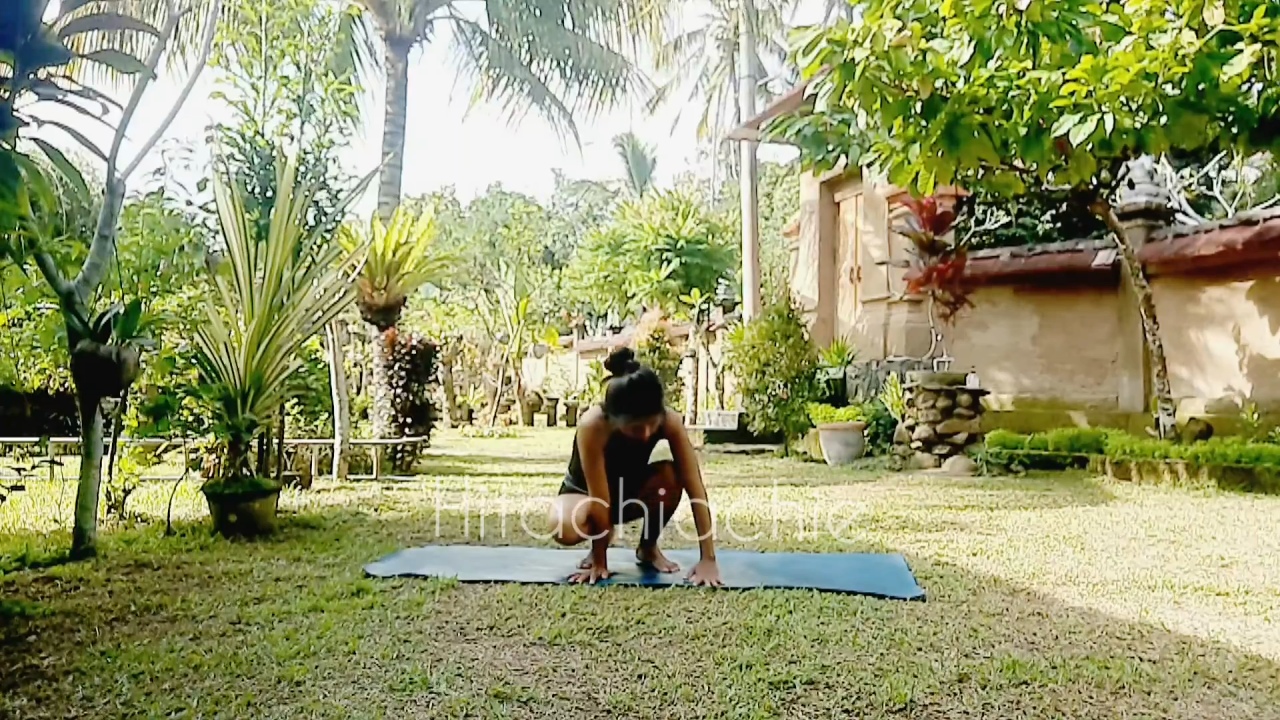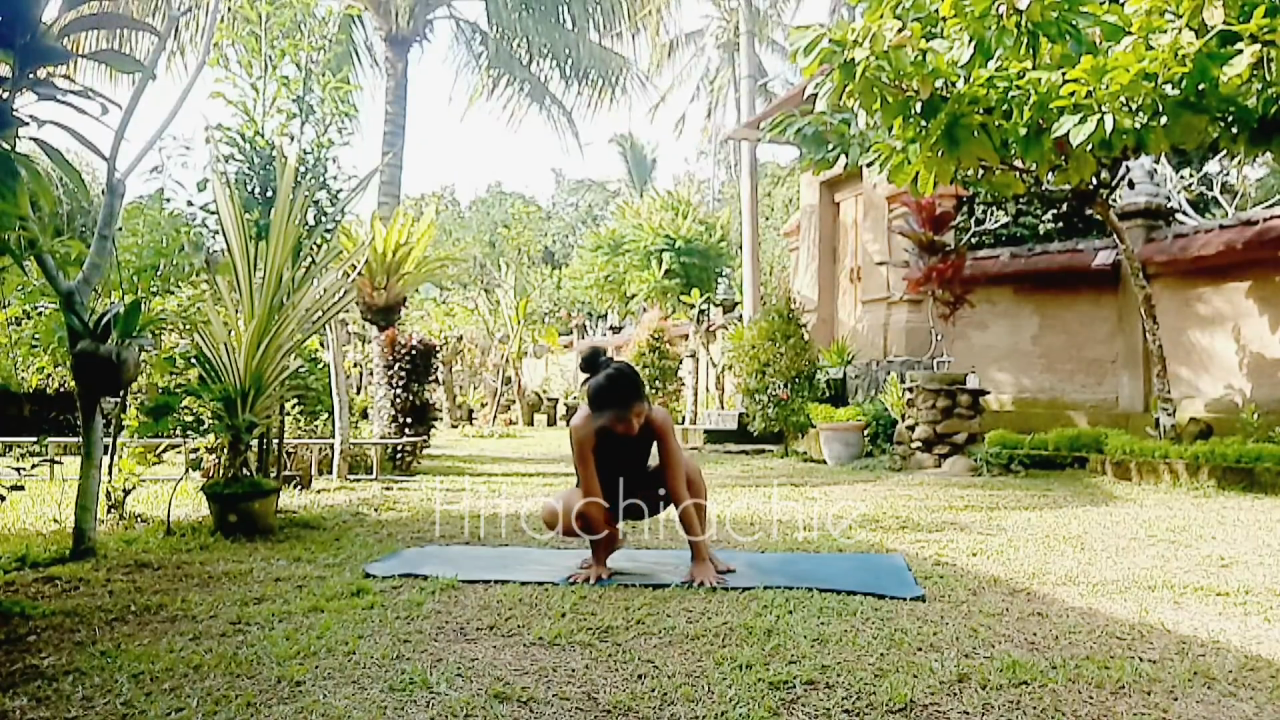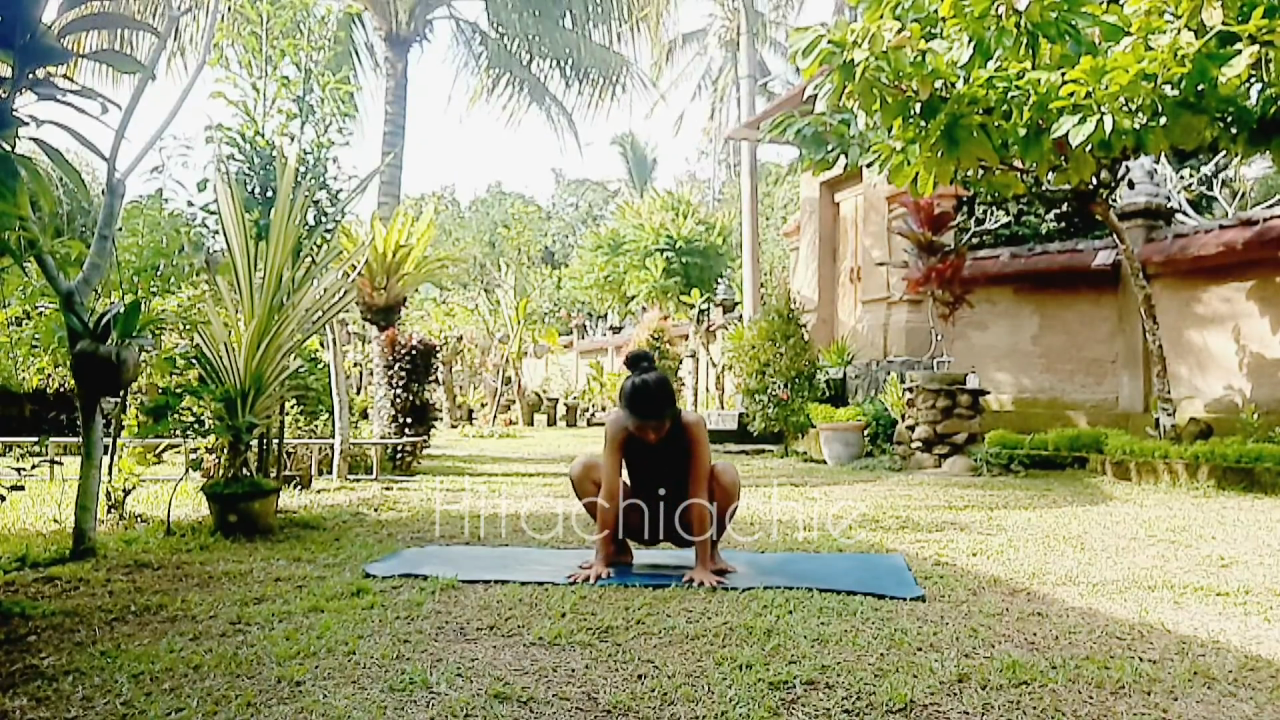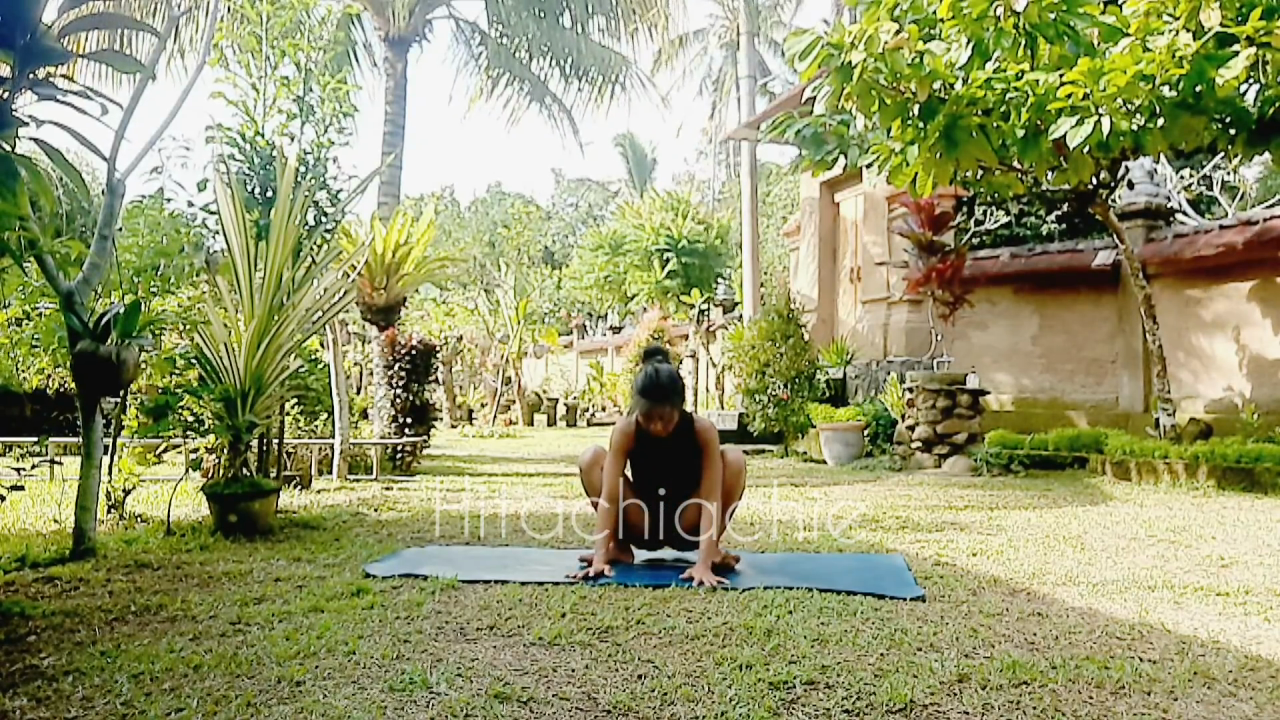
dt=1s
person 1, frame 1
left shoulder: (669, 422)
right shoulder: (592, 425)
left elbow: (694, 487)
right elbow: (598, 500)
left wrist: (708, 558)
right wrist: (599, 562)
left hip: (626, 493)
right hip: (583, 494)
left knee: (672, 475)
right knee: (563, 530)
left ankle: (648, 547)
right ankle: (602, 536)
person 1, frame 2
left shoulder: (657, 419)
right shoulder: (583, 427)
left elbow: (680, 493)
right elbow: (592, 501)
left wrist: (700, 561)
right wrist: (598, 561)
left hip: (643, 494)
right hip: (603, 499)
left knee: (687, 467)
right knee: (554, 514)
left ankle: (703, 553)
right ankle: (608, 539)
person 1, frame 3
left shoulder: (692, 425)
right shoulder: (617, 426)
left elbow: (699, 496)
right elbow: (609, 494)
left wrist: (702, 565)
right wrist: (601, 559)
left hip: (684, 522)
right hip: (642, 521)
left knee: (725, 476)
right knee: (582, 469)
left ankle: (711, 551)
right ankle: (618, 548)
person 1, frame 4
left shoulder: (702, 430)
right shoulder: (625, 430)
left elbow: (711, 499)
right elbow: (609, 497)
left wrist: (703, 563)
right wrist: (600, 556)
left hip: (687, 527)
right hip: (643, 527)
left knee: (733, 459)
right knee: (592, 458)
left ankle: (712, 548)
right ankle: (619, 547)
